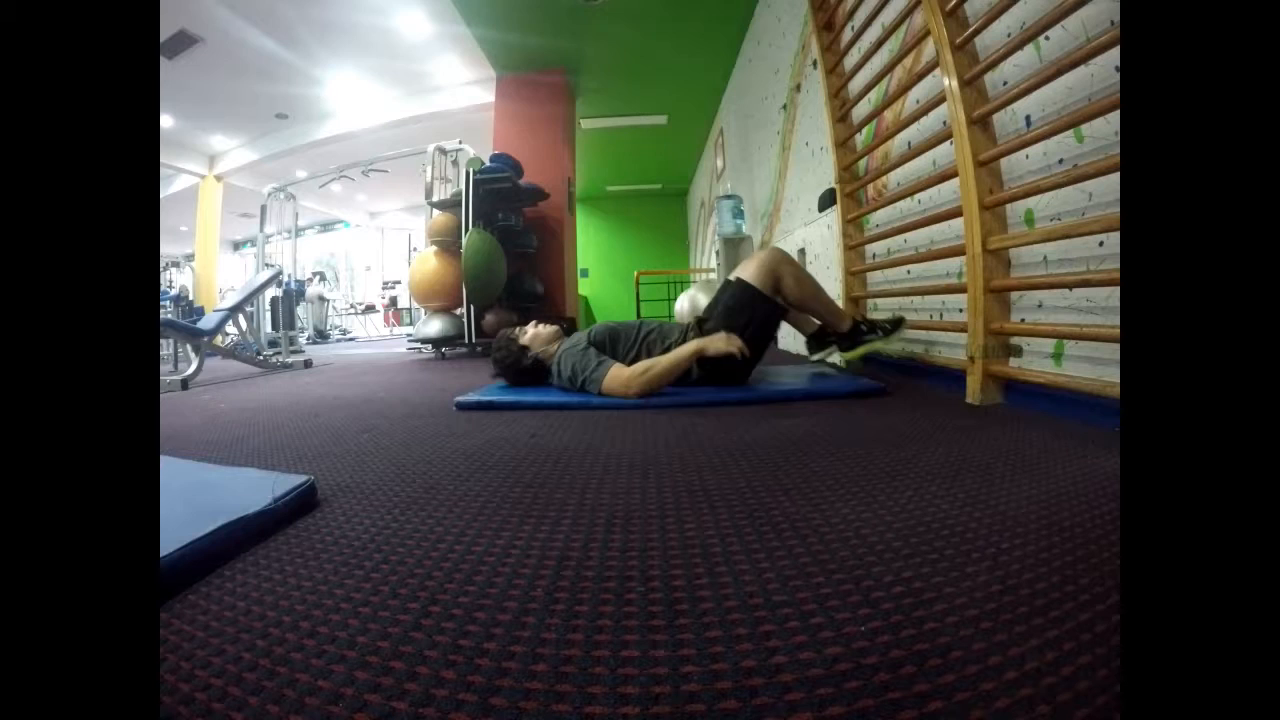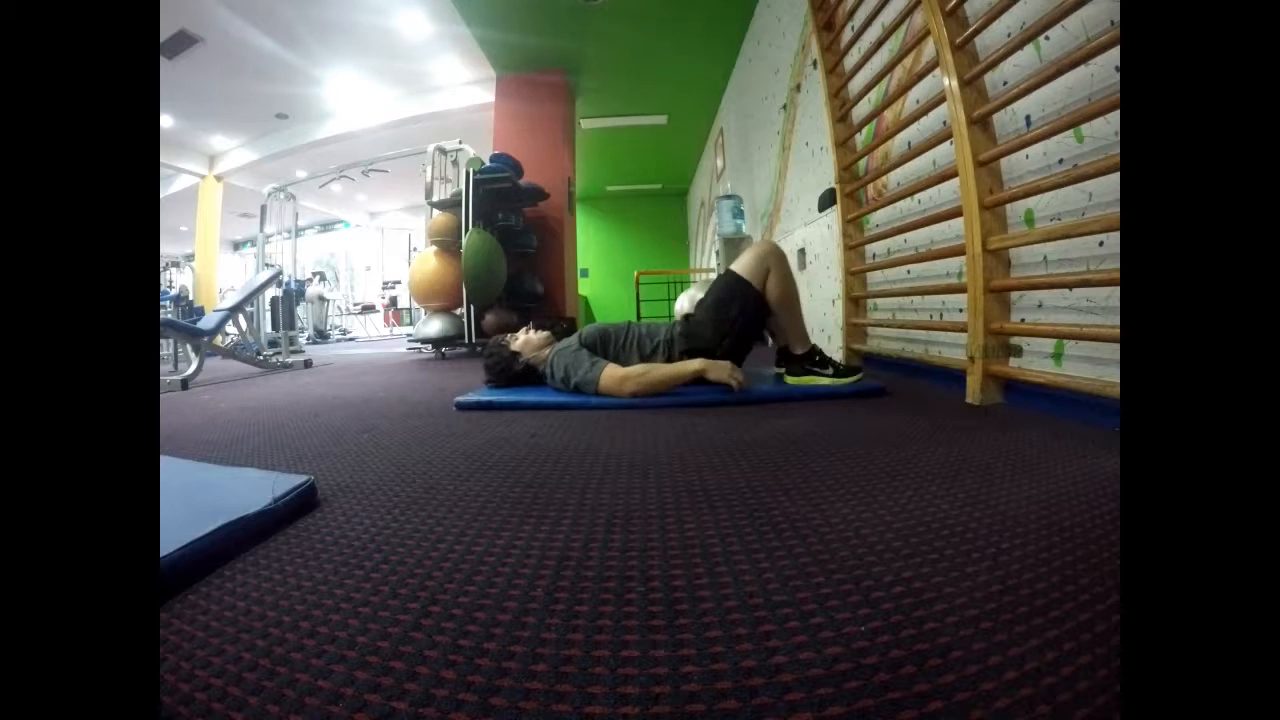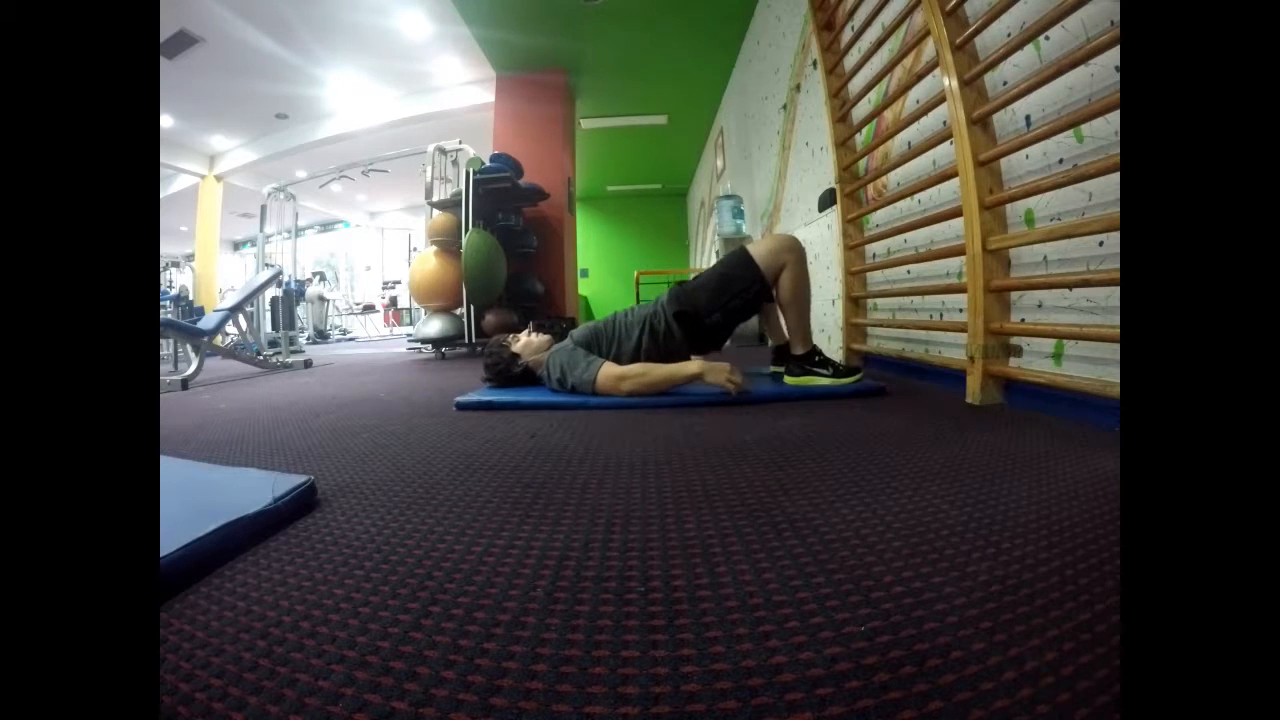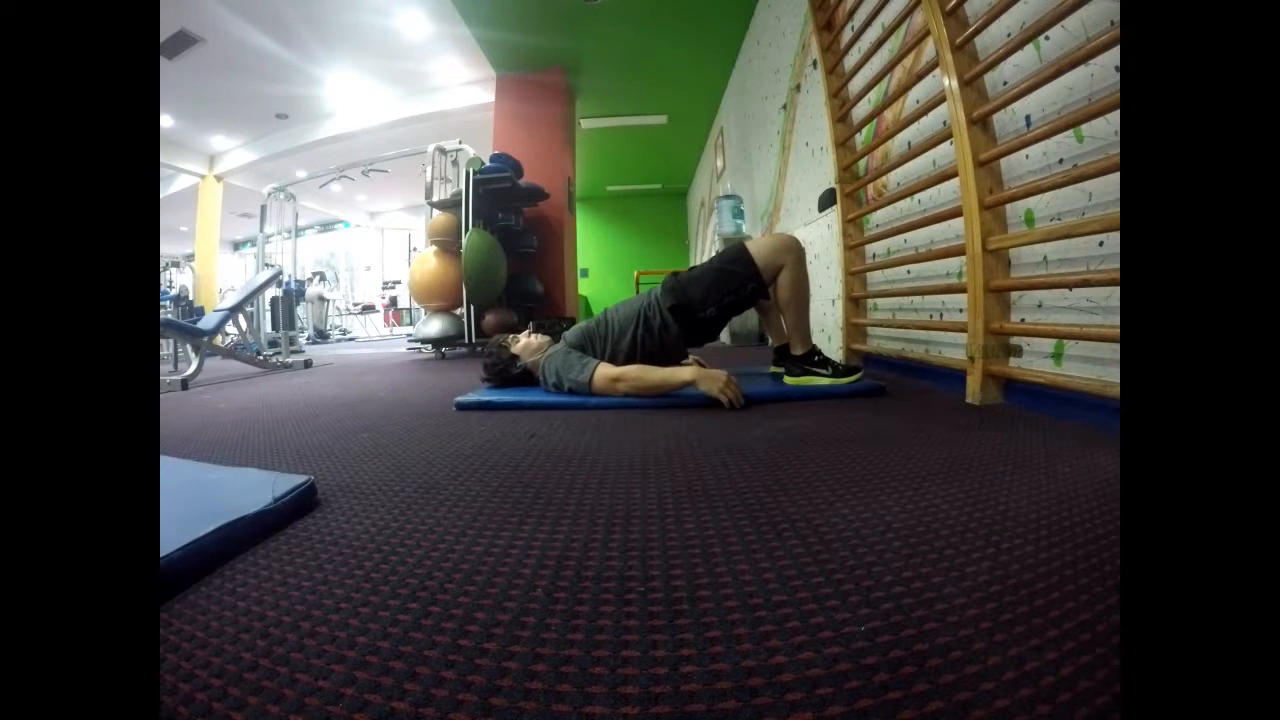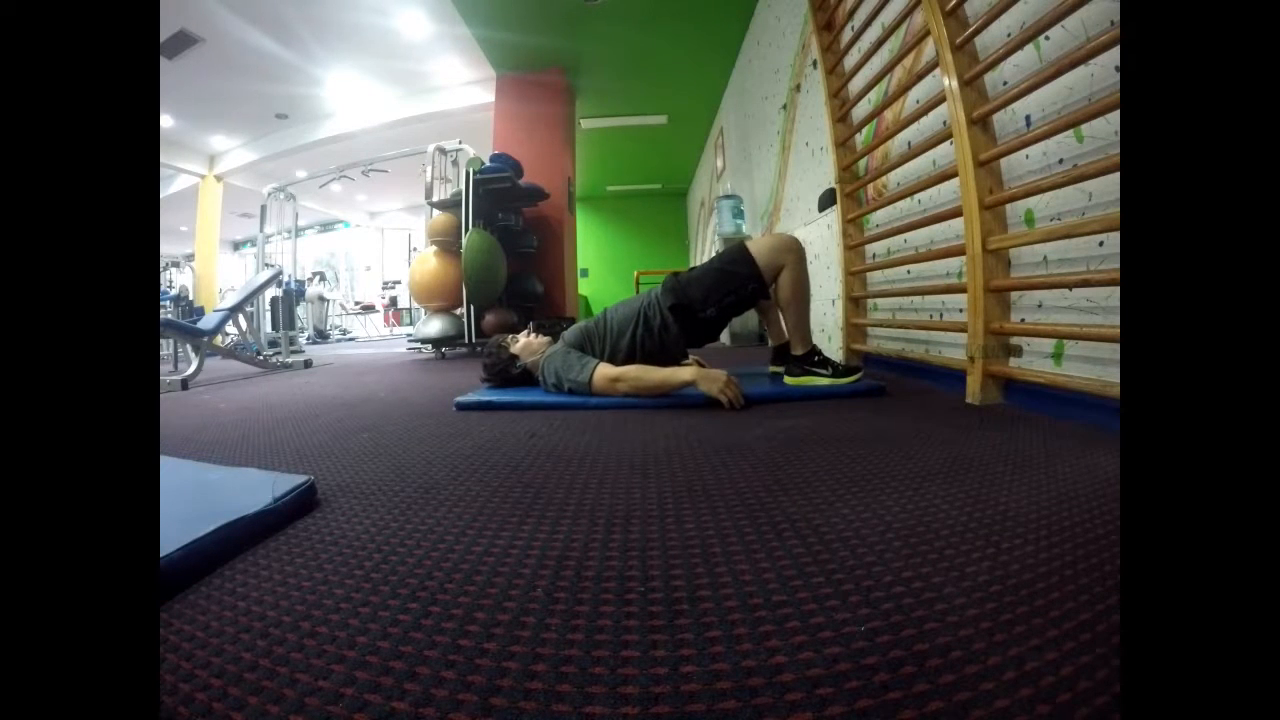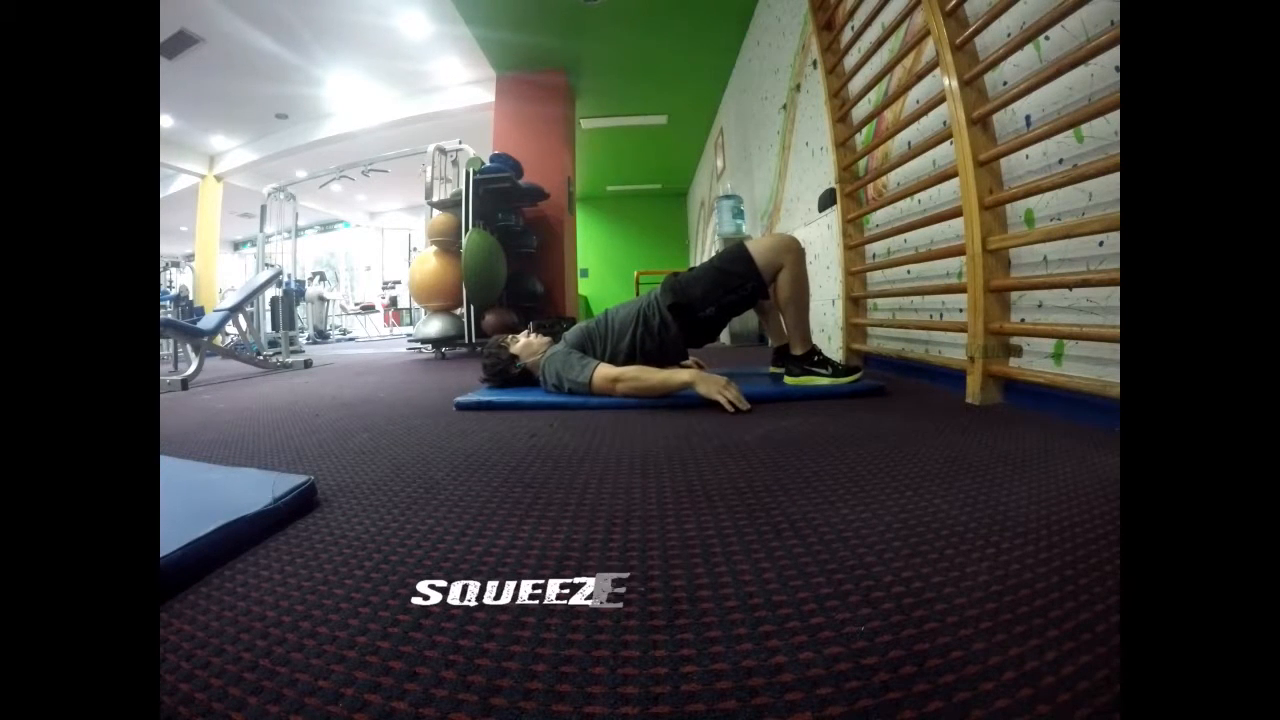
dt=0.4s
person 1, frame 1
left shoulder: (571, 350)
right shoulder: (571, 361)
right elbow: (632, 382)
right wrist: (701, 345)
left hip: (698, 341)
right hip: (707, 360)
left knee: (764, 277)
right knee: (770, 259)
left ankle: (822, 336)
right ankle: (847, 330)
person 1, frame 2
left shoulder: (562, 356)
right shoulder: (563, 364)
right elbow: (625, 382)
right wrist: (700, 366)
left hip: (686, 340)
right hip: (695, 346)
left knee: (761, 270)
right knee: (767, 254)
left ankle: (789, 355)
right ankle: (803, 360)
person 1, frame 3
left shoulder: (559, 359)
right shoulder: (562, 364)
right elbow: (622, 381)
right wrist: (699, 368)
left hip: (674, 319)
right hip: (682, 318)
left knee: (766, 267)
right knee: (787, 249)
left ankle: (784, 355)
right ankle: (803, 360)
person 1, frame 4
left shoulder: (556, 357)
right shoulder: (557, 367)
right elbow: (617, 381)
right wrist: (691, 374)
left hip: (669, 315)
left knee: (765, 260)
right knee: (785, 249)
left ankle: (785, 354)
right ankle: (802, 360)
person 1, frame 5
left shoulder: (557, 355)
right shoulder: (556, 367)
right elbow: (616, 380)
right wrist: (692, 374)
left hip: (669, 314)
right hip: (675, 313)
left knee: (765, 264)
right knee: (786, 249)
left ankle: (783, 354)
right ankle: (802, 361)
person 1, frame 6
left shoulder: (557, 355)
right shoulder: (556, 367)
right elbow: (616, 380)
right wrist: (692, 377)
left hip: (668, 315)
left knee: (764, 263)
right knee: (784, 248)
left ankle: (784, 354)
right ankle: (802, 361)
